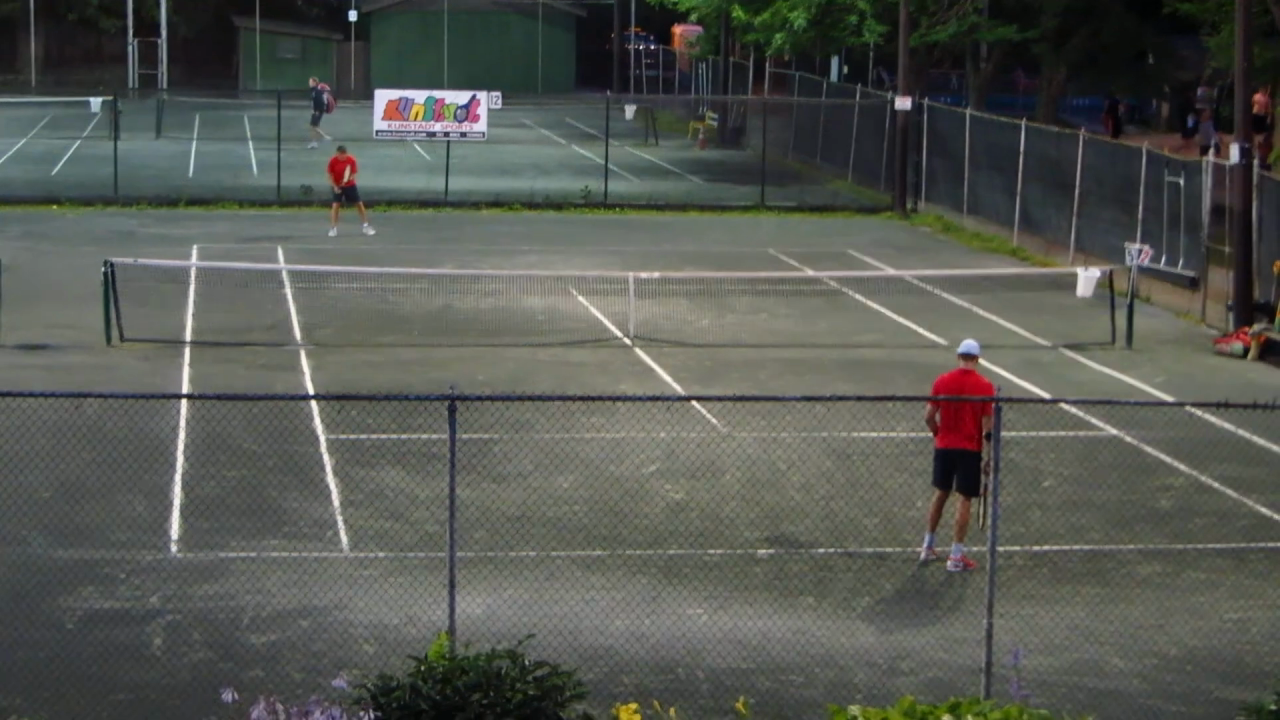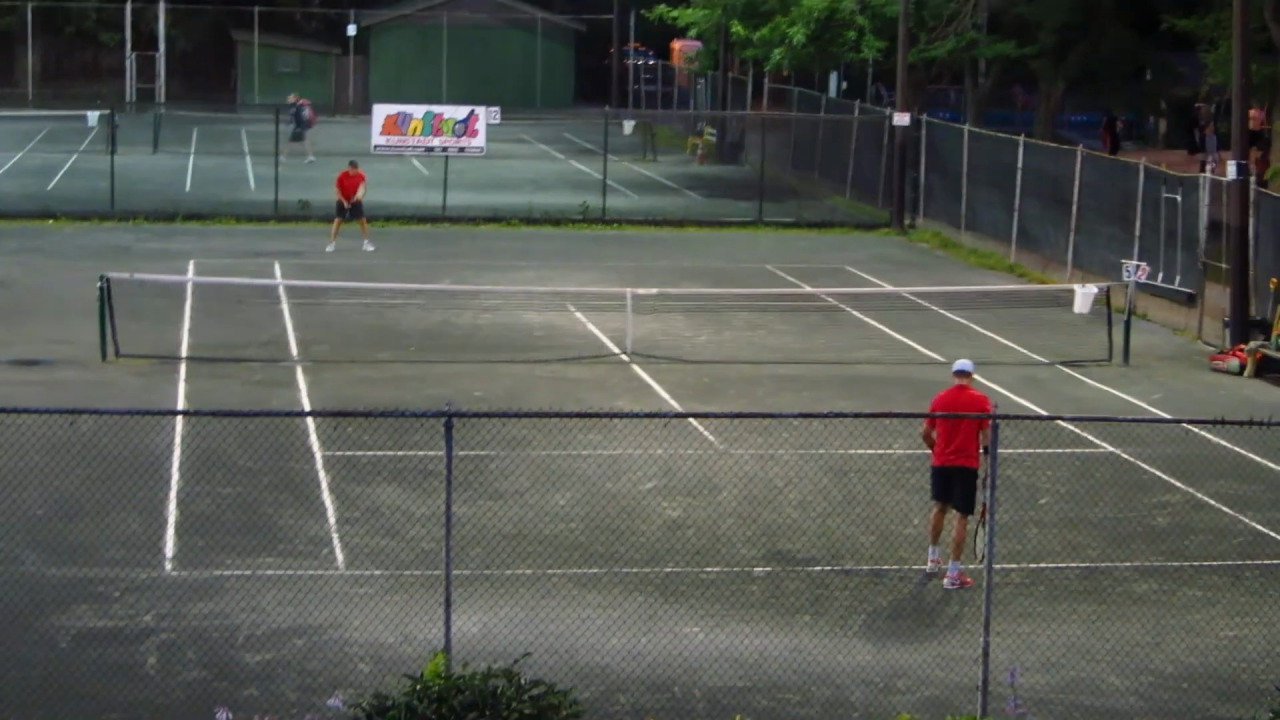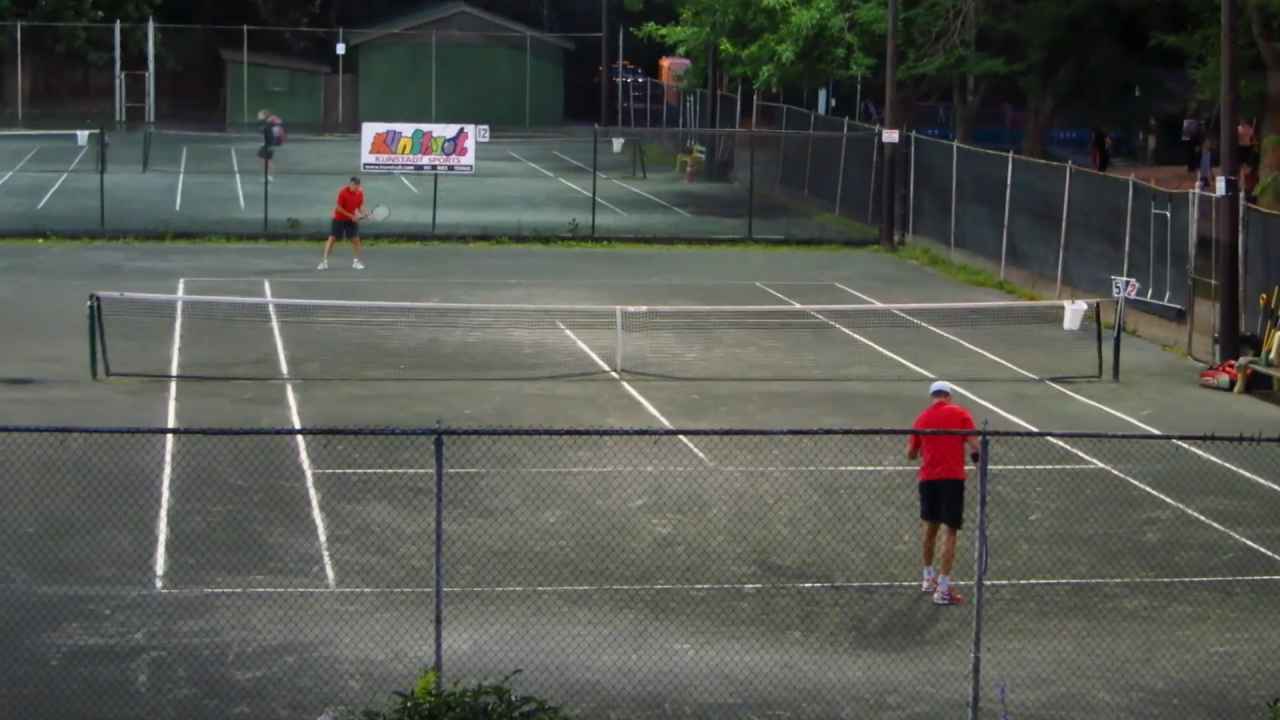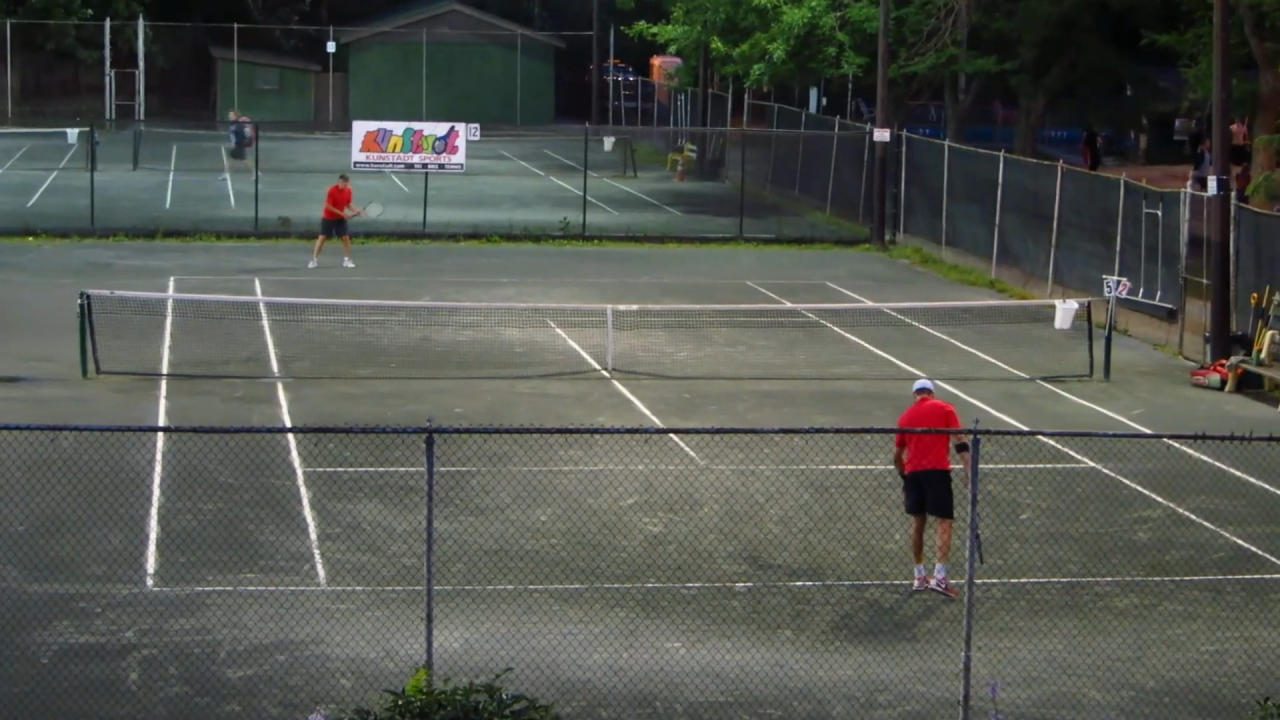
dt=0.3s
person 1, frame 1
left shoulder: (942, 381)
right shoulder: (984, 386)
left elbow: (929, 417)
right elbow: (988, 426)
right wrist: (990, 457)
left hip: (944, 447)
right hip: (969, 450)
left knee: (940, 495)
right knee: (964, 501)
left ankle: (928, 547)
right ankle: (956, 557)
person 1, frame 2
left shoulder: (939, 399)
right shoulder: (980, 401)
left elbow: (925, 434)
right elbow: (986, 439)
left hip: (940, 464)
right hip: (966, 466)
left knee: (939, 508)
right knee: (961, 518)
left ankle: (933, 557)
right ankle: (953, 574)
person 1, frame 3
left shoulder: (922, 418)
right shoulder: (961, 413)
left elbow: (911, 454)
right elbow: (974, 448)
left hip: (927, 478)
right hip: (952, 478)
left knee: (930, 528)
right knee: (950, 532)
left ankle: (929, 578)
right ankle: (943, 589)
person 1, frame 4
left shoulder: (906, 416)
right shoulder: (945, 408)
left elbow: (897, 456)
right elbow: (959, 441)
left wrist: (904, 476)
right wrist: (967, 469)
left hip: (912, 472)
right hip: (937, 471)
left knee: (917, 523)
right knee: (944, 522)
left ankle: (919, 576)
right ankle: (939, 575)
